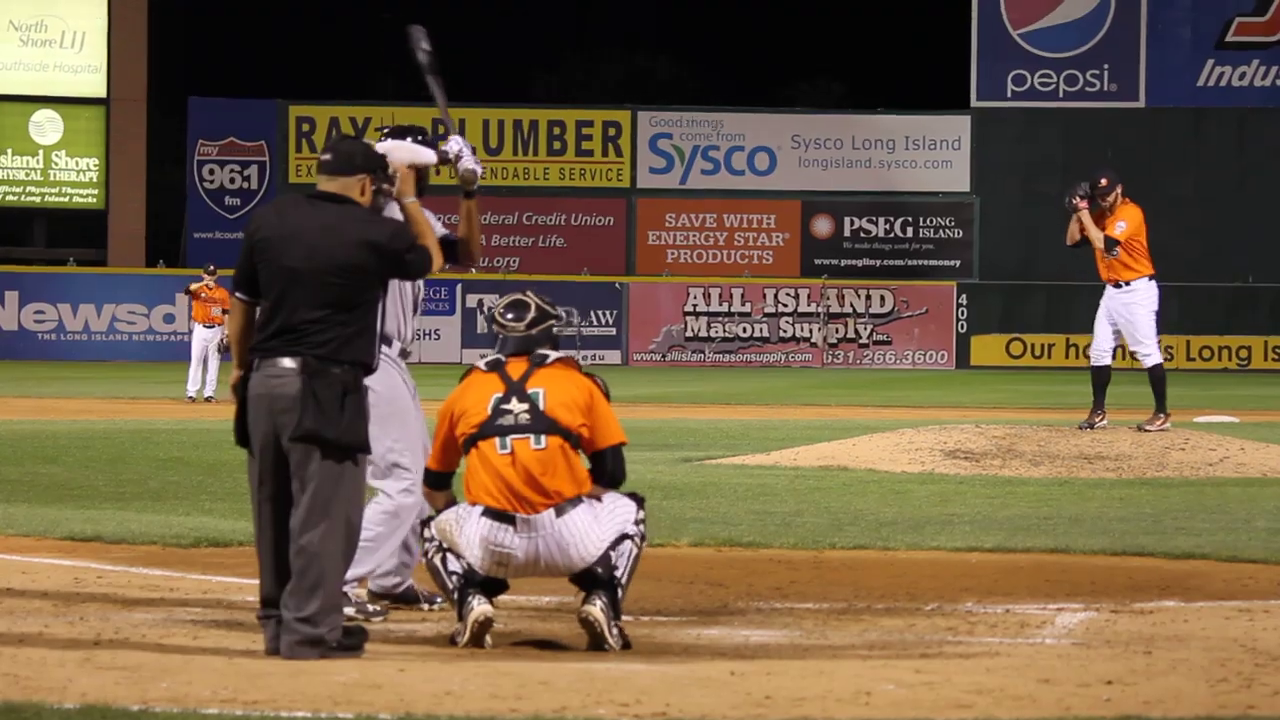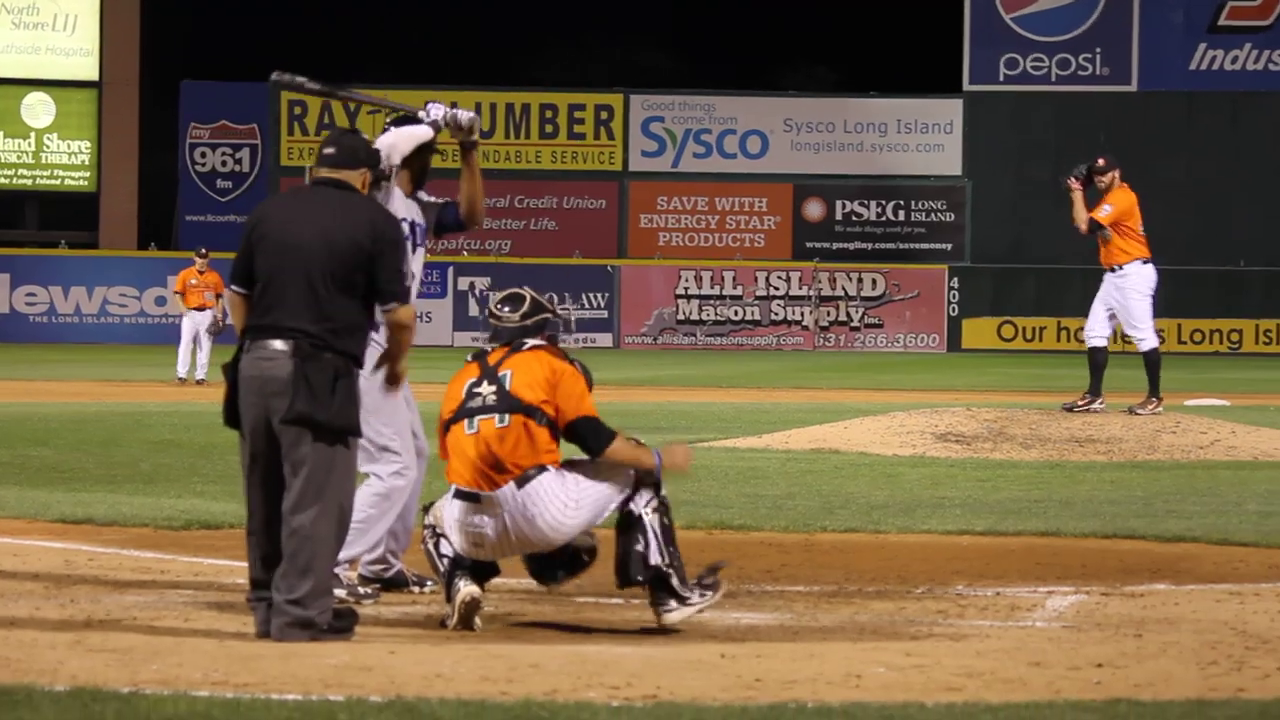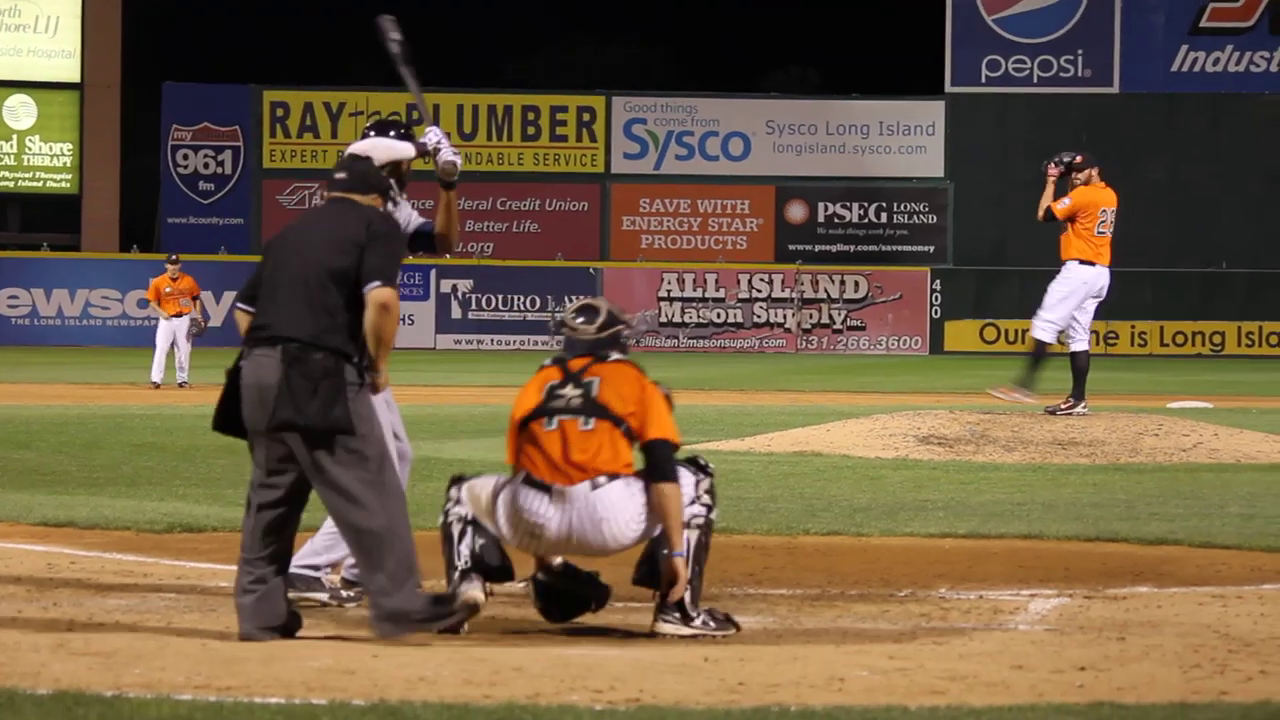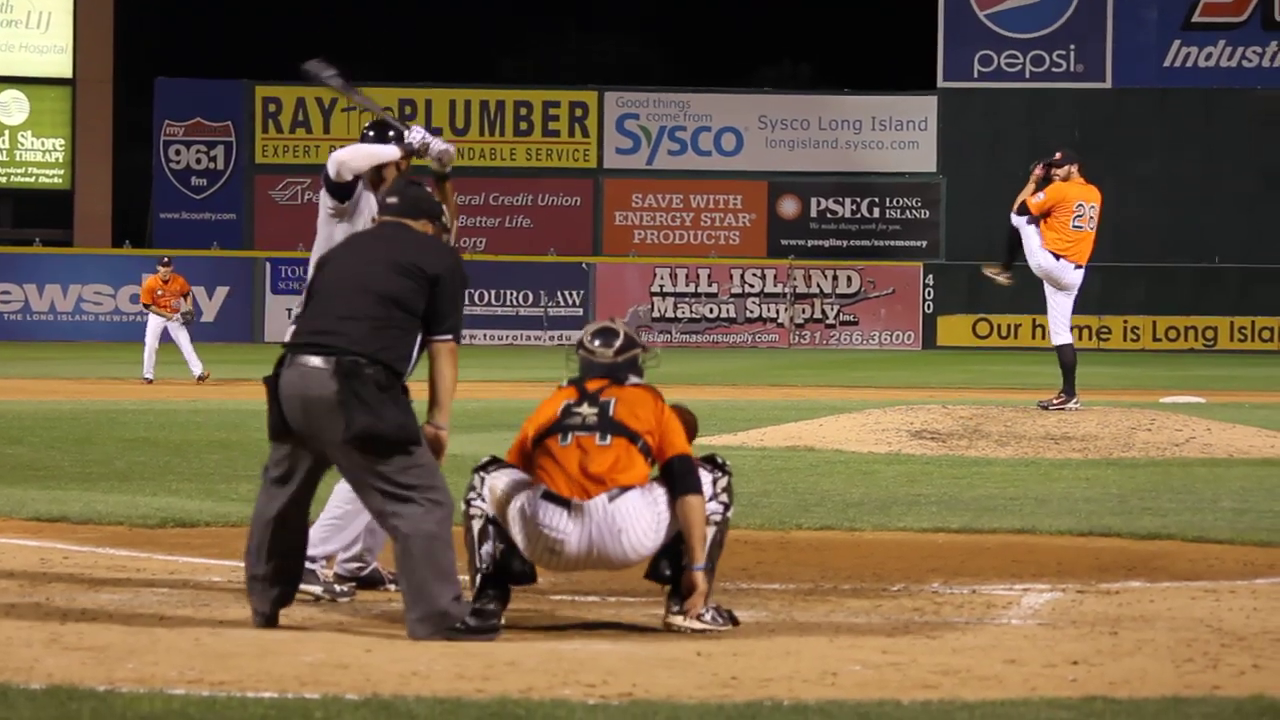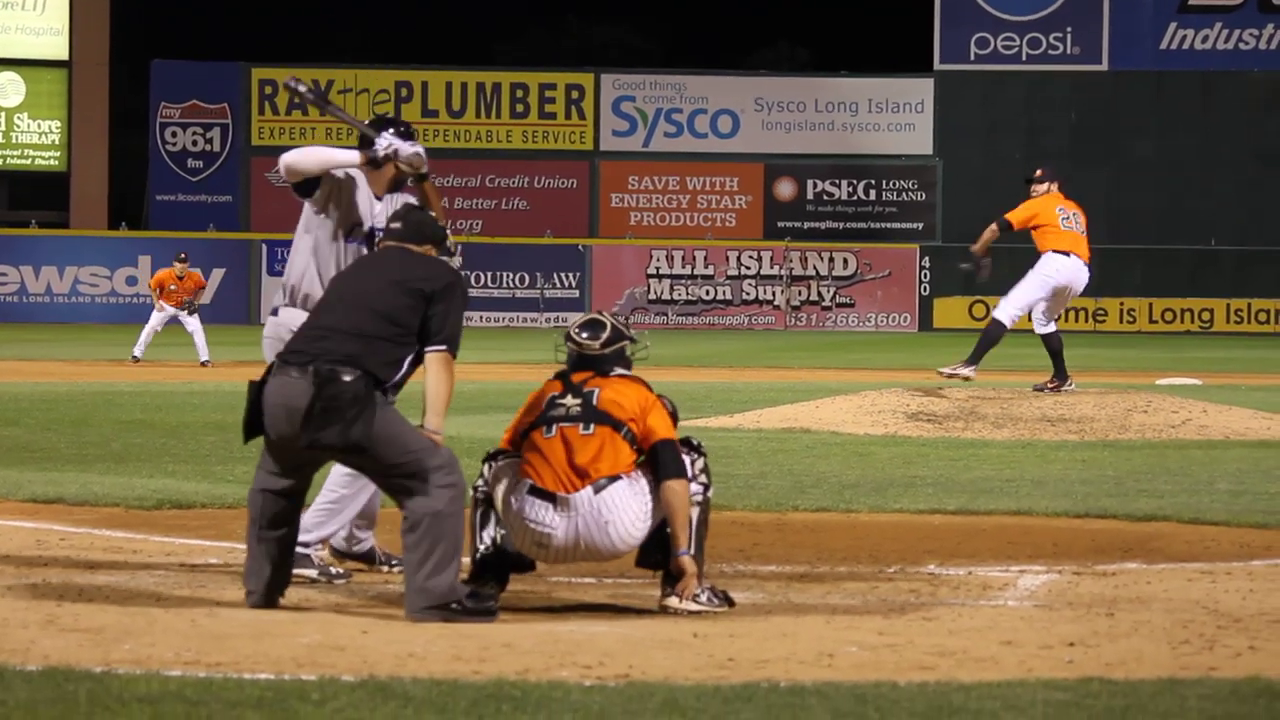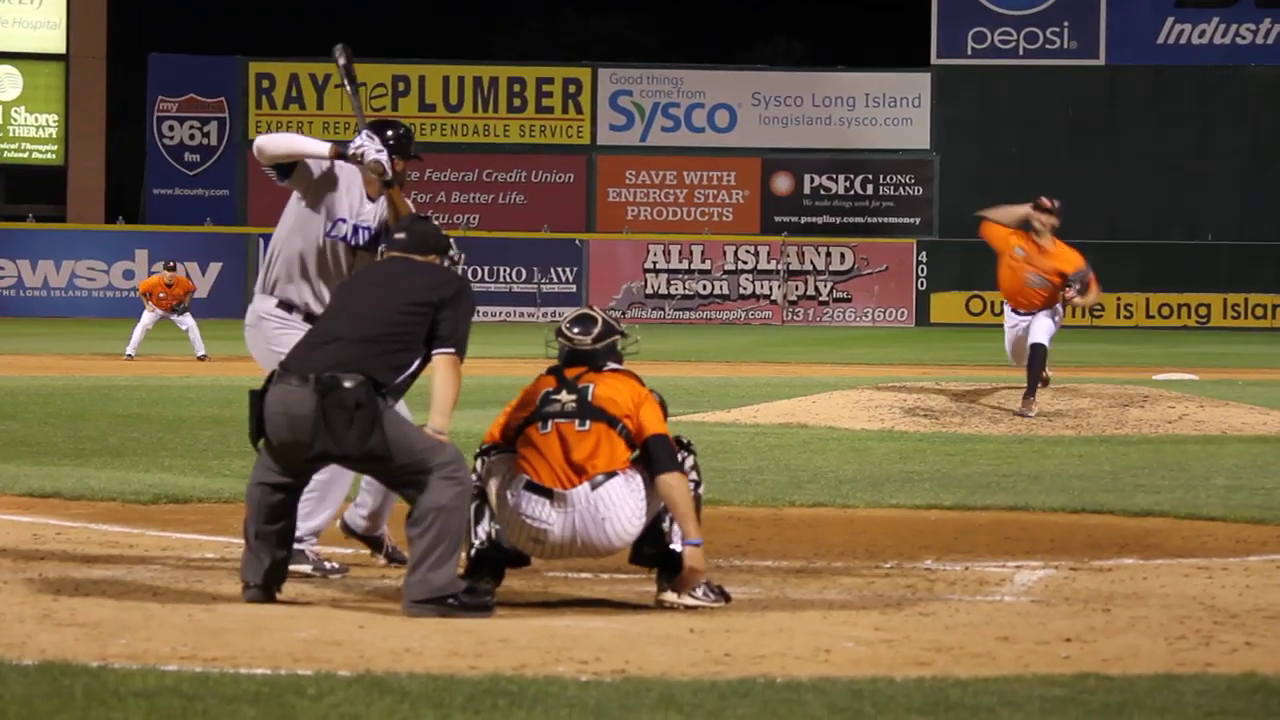
dt=0.4s
person 1, frame 1
left shoulder: (419, 217)
left elbow: (468, 252)
right elbow: (381, 154)
left wrist: (469, 189)
right wrist: (440, 152)
left hip: (388, 360)
left knee: (423, 469)
right knee: (403, 481)
left ankle: (391, 579)
right ankle: (335, 586)
person 1, frame 2
left shoulder: (419, 206)
right shoulder: (373, 186)
left elbow: (470, 216)
right elbow: (387, 144)
left wrist: (468, 146)
right wrist: (431, 125)
left hip: (375, 345)
left knee: (413, 454)
right knee: (392, 465)
left ankle: (381, 564)
person 1, frame 3
left shoulder: (396, 208)
left elbow: (443, 242)
right elbow: (360, 153)
left wrist: (447, 184)
right wrist: (420, 145)
left knee: (395, 455)
left ankle: (362, 568)
right ankle: (305, 570)
person 1, frame 4
right shoulder: (350, 191)
left elbow: (443, 231)
right elbow: (340, 160)
left wrist: (442, 175)
right wrist: (408, 148)
left ankle: (358, 562)
right ankle: (304, 562)
person 1, frame 5
left shoulder: (397, 203)
right shoulder: (339, 182)
right elbow: (290, 163)
left wrist: (421, 176)
right wrist: (364, 156)
right hip: (298, 331)
left ankle: (351, 538)
right ankle: (300, 547)
person 1, frame 6
left shoulder: (390, 205)
right shoulder: (327, 175)
right elbow: (264, 146)
left wrist: (388, 182)
right wrist: (339, 150)
right hip: (277, 320)
left ankle: (368, 521)
right ankle: (294, 545)
person 2, frame 1
left shoulder: (268, 219)
right shoulder: (379, 233)
left elbow: (241, 303)
right elbow: (430, 260)
left wrist: (241, 365)
right wrist: (409, 200)
left hip: (265, 380)
right hip: (327, 388)
left knee: (275, 509)
right knee: (324, 513)
left ankle: (277, 622)
right ankle: (310, 631)
person 2, frame 2
left shoulder: (269, 209)
right shoulder: (376, 221)
left elbow: (238, 295)
right elbow: (398, 315)
right wrist: (396, 360)
left hip: (256, 364)
right hip: (319, 371)
left knee: (267, 496)
right knee: (317, 500)
left ankle: (269, 605)
right ankle: (302, 613)
person 2, frame 3
left shoulder: (288, 230)
right shoulder: (377, 225)
left elbow: (244, 311)
right elbow: (381, 300)
right wrist: (378, 364)
left hip: (257, 370)
right hip: (320, 375)
left knee: (271, 495)
right knee: (369, 491)
left ankle: (260, 609)
right ankle: (401, 607)
person 2, frame 4
left shoulder: (340, 249)
right shoulder: (440, 257)
right elbow: (443, 347)
right wrist: (438, 420)
left hip: (295, 377)
right hip: (359, 390)
left knee: (283, 485)
right knee: (420, 498)
left ankle: (265, 598)
right ankle: (437, 616)
person 2, frame 5
left shoulder: (353, 270)
right shoulder: (442, 276)
right elbow: (439, 358)
right wrist: (433, 429)
left hip: (280, 389)
right hip: (342, 397)
left knee: (276, 478)
right knee: (437, 475)
left ankle: (261, 585)
right ankle: (435, 595)
person 2, frame 6
left shoulder: (358, 278)
right shoulder: (449, 284)
right elbow: (446, 360)
right wrist: (437, 429)
left hip: (281, 398)
right hip: (343, 404)
left knee: (273, 475)
right knee: (445, 470)
left ankle: (258, 579)
right ankle: (433, 591)
person 3, frame 1
left shoulder: (467, 388)
right shoulder: (577, 381)
left elbow: (435, 488)
right elbow: (612, 473)
left wrist: (471, 521)
left hip: (490, 541)
right hip: (570, 537)
left knee: (437, 530)
right knee: (630, 511)
left ankle: (472, 601)
right ankle: (602, 600)
person 3, frame 2
left shoulder: (462, 378)
right shoulder: (553, 365)
right elbow: (597, 441)
right wrist: (659, 460)
left hip: (477, 525)
right hip: (542, 504)
left knee: (437, 519)
right knee: (635, 467)
left ankle: (461, 581)
right ankle: (672, 596)
person 3, frame 3
left shoulder: (536, 385)
right shoulder: (636, 383)
right elbow: (664, 472)
left wrist: (543, 559)
right wrist: (678, 553)
left hip: (532, 518)
right hip: (608, 517)
left knee: (463, 493)
right knee: (696, 480)
left ankle: (466, 588)
right ankle: (678, 612)
person 3, frame 4
left shoulder: (553, 403)
right shoulder: (652, 405)
left elbow: (510, 470)
right elbow: (685, 487)
right wrist: (696, 566)
left hip: (548, 536)
right hip: (627, 531)
left knee: (487, 482)
right knee: (713, 479)
left ankle: (488, 600)
right ankle: (688, 605)
person 3, frame 5
left shoulder: (542, 395)
right shoulder: (638, 394)
left elbow: (507, 456)
right elbow: (670, 473)
right wrist: (683, 551)
left hip: (536, 530)
right hip: (614, 524)
left knee: (496, 468)
right knee: (688, 460)
left ankle: (485, 582)
right ankle: (683, 587)
person 3, frame 6
left shoulder: (533, 391)
right shoulder: (631, 389)
left elbow: (487, 451)
right elbow: (666, 467)
right wrist: (693, 543)
left hip: (531, 527)
right hip: (609, 522)
left knee: (490, 463)
right knee: (680, 459)
left ankle: (480, 578)
right ankle: (677, 581)
person 4, frame 1
left shoulder: (1130, 213)
right shoulder: (1100, 215)
left elbow: (1101, 245)
right elbow: (1072, 241)
left wrist: (1084, 213)
right wrist: (1077, 213)
left hip: (1137, 291)
right hip: (1113, 291)
left knee: (1147, 351)
right knee: (1100, 351)
left ankle: (1161, 414)
right ankle: (1098, 412)
person 4, frame 2
left shoulder: (1121, 198)
right shoulder: (1110, 198)
left elbow: (1085, 226)
right elbow: (1083, 222)
left wrist: (1077, 194)
right wrist: (1077, 193)
left hip: (1134, 273)
right hip: (1115, 275)
left knee: (1142, 335)
right knee: (1095, 332)
left ankle: (1154, 397)
right ankle: (1094, 395)
person 4, frame 3
left shoulder: (1083, 194)
right shoulder: (1108, 195)
left elbow: (1044, 215)
left wrist: (1051, 182)
right wrist: (1058, 180)
left hip: (1080, 272)
right hip: (1100, 275)
left knee: (1044, 325)
right knee: (1077, 336)
left ankle: (1025, 386)
right ankle: (1077, 398)
person 4, frame 4
left shoulder: (1058, 190)
right shoulder: (1095, 194)
left elbow: (1019, 207)
left wrist: (1032, 181)
right wrist: (1040, 183)
left hip: (1049, 262)
right hip: (1074, 273)
left knee: (1018, 217)
right knee: (1060, 331)
left ankle: (1005, 268)
right ankle: (1068, 394)
person 4, frame 5
left shoulder: (1038, 205)
right shoulder: (1076, 210)
left elbow: (998, 226)
left wrist: (979, 247)
left hip: (1055, 264)
right hip: (1080, 273)
left knee: (1005, 311)
right knee: (1044, 320)
left ankle: (970, 364)
right ankle: (1061, 378)
person 4, frame 6
left shoulder: (1069, 257)
right shoulder: (1014, 239)
left elbow: (1093, 294)
right elbow: (986, 222)
left wrist: (1077, 299)
right wrist: (1025, 210)
left hip: (1046, 314)
right hip: (1015, 312)
left knee: (1038, 345)
right knee: (1017, 357)
left ankle: (1029, 398)
right ankle: (1038, 373)
